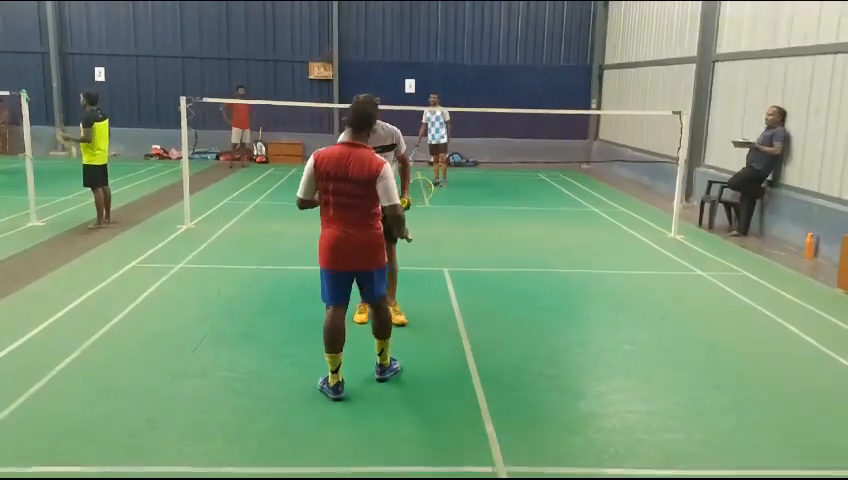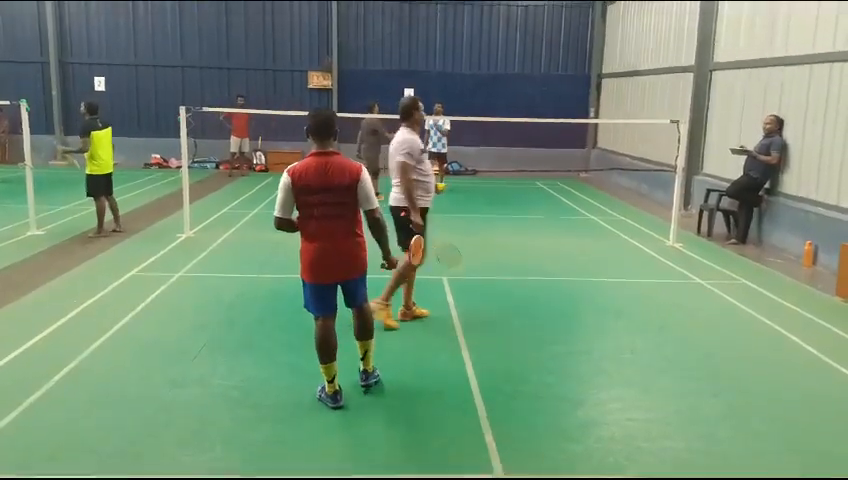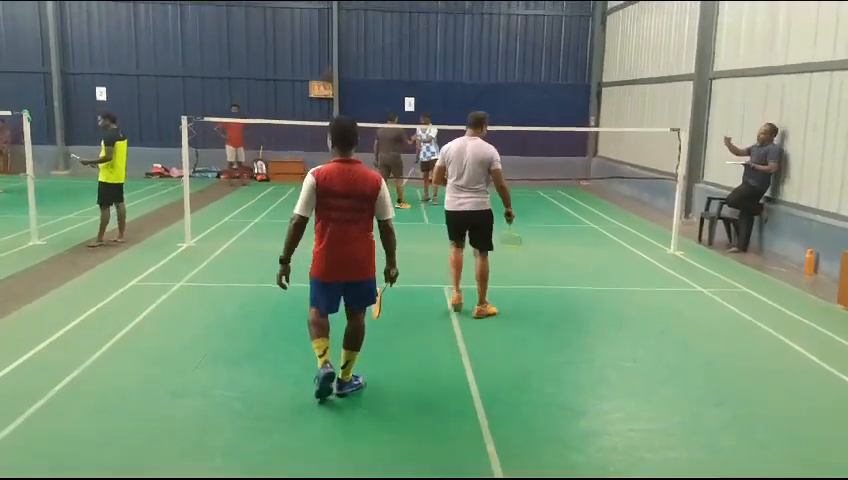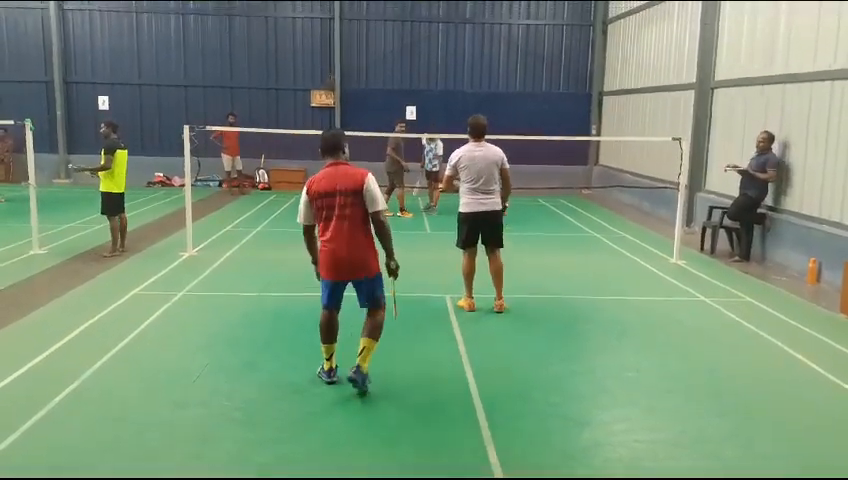
dt=0.7s
person 1, frame 1
left shoulder: (319, 158)
right shoulder: (379, 166)
left elbow: (302, 202)
right elbow: (394, 213)
right wrist: (401, 231)
left hip: (334, 246)
right hip: (369, 247)
left knee: (335, 309)
right knee: (379, 303)
left ankle: (334, 380)
right ankle: (384, 364)
person 1, frame 2
left shoulder: (293, 173)
right shoulder: (355, 170)
left elbow: (280, 222)
right elbow: (374, 217)
right wrist: (387, 252)
left hip: (316, 259)
right hip: (352, 256)
left knee: (324, 319)
right knee: (361, 308)
left ankle: (331, 388)
right ankle: (367, 370)
person 1, frame 3
left shoulder: (317, 176)
right shoulder: (375, 180)
left elbow: (298, 222)
right elbow: (387, 227)
left wrist: (285, 261)
right wrist: (391, 263)
left hip: (326, 261)
right hip: (361, 262)
left knee: (318, 312)
right knee: (356, 316)
left ankle: (324, 363)
right ankle: (346, 377)
person 1, frame 4
left shoulder: (311, 185)
right shoulder: (363, 177)
left elbow: (307, 230)
right elbow: (379, 221)
left wrist: (316, 261)
right wrist: (390, 256)
left hip: (330, 260)
right hip: (363, 259)
left knee: (329, 310)
right knee: (376, 309)
left ankle: (328, 367)
right ankle: (360, 367)
person 2, frame 1
left shoulder: (392, 133)
right shoulder: (346, 139)
left elbow: (404, 163)
left wrist: (404, 194)
left knee: (389, 252)
left ankle: (391, 304)
right ankle: (364, 303)
person 2, frame 2
left shoulder: (409, 137)
right shoulder: (408, 140)
right elbow: (404, 179)
left wrist: (431, 185)
right wrist: (414, 212)
left hip: (412, 206)
right hip: (409, 207)
left ankle: (408, 307)
right ankle: (382, 302)
person 2, frame 3
left shoulder: (448, 147)
right shoulder: (489, 150)
left elbow: (437, 178)
right elbow: (500, 184)
right wrist: (508, 208)
left hip: (453, 207)
right hip: (480, 209)
left knee: (456, 247)
right knee: (481, 255)
left ankle: (456, 293)
right ankle: (481, 305)
person 2, frame 4
left shoulder: (458, 154)
right shoulder: (498, 152)
left elbow: (445, 185)
right elbow: (507, 183)
right wrist: (503, 202)
left hip: (468, 210)
right hip: (493, 210)
left knee: (469, 254)
right knee: (494, 254)
left ankle: (468, 299)
right ankle: (499, 300)
person 3, frame 1
left shoulder: (88, 117)
right shoulder: (103, 115)
left elbow: (88, 139)
left wrist: (70, 138)
left hip: (92, 159)
right hip: (102, 157)
left knee: (96, 188)
right knee: (105, 186)
left ankle: (100, 221)
right ankle: (107, 217)
person 3, frame 2
left shoulder: (86, 126)
right shoulder: (106, 124)
left elbow: (85, 148)
left wrist: (68, 150)
left hip: (95, 169)
right hip: (107, 166)
left knee: (99, 198)
right knee: (109, 196)
left ankle: (100, 230)
right ankle: (118, 224)
person 3, frame 3
left shoulder: (108, 135)
right shoulder: (121, 134)
left elbow: (108, 157)
left wrist: (90, 161)
right wrist: (98, 163)
left hip: (108, 177)
right hip: (119, 176)
left knee: (104, 206)
right knee: (119, 204)
left ankle: (100, 238)
right ankle: (121, 235)
person 3, frame 4
left shoulder: (109, 144)
right shoulder: (121, 144)
left elbow: (107, 165)
left wrist: (86, 169)
right wrist: (97, 171)
left hip: (109, 187)
right hip: (119, 186)
left knee: (111, 216)
right knee: (121, 214)
left ankle: (114, 248)
right ankle: (122, 245)
person 4, frame 1
left shoulder: (779, 132)
right shoulder: (768, 130)
left elbow: (777, 150)
left wrist: (757, 146)
right wrist: (751, 144)
left hip: (759, 168)
right hip: (754, 167)
left knee: (733, 183)
right knee: (747, 199)
left ankle: (759, 191)
right ankle: (741, 229)
person 4, frame 2
left shoulder: (777, 141)
right shoulder: (765, 138)
left elbow: (774, 160)
left wrist: (755, 155)
right wrist: (748, 151)
left hip: (756, 177)
right hip: (751, 175)
left knee: (731, 191)
right knee: (745, 206)
left ankle: (757, 200)
right ankle: (740, 237)
person 4, frame 3
left shoulder: (773, 149)
right shoulder: (756, 146)
left elbow: (772, 168)
right elbow: (739, 152)
left wrist: (753, 165)
right wrist: (728, 144)
left hip: (757, 184)
right hip: (750, 183)
left knee: (731, 200)
right knee: (745, 214)
left ankle: (759, 208)
right ankle: (741, 245)
person 4, frame 4
left shoulder: (771, 158)
right shoulder: (756, 156)
left elbow: (771, 177)
left wrist: (752, 173)
right wrist: (737, 168)
left hip: (754, 194)
right hip: (746, 192)
left knee: (732, 213)
right knee: (746, 224)
left ankle: (761, 218)
right ankle: (743, 255)
